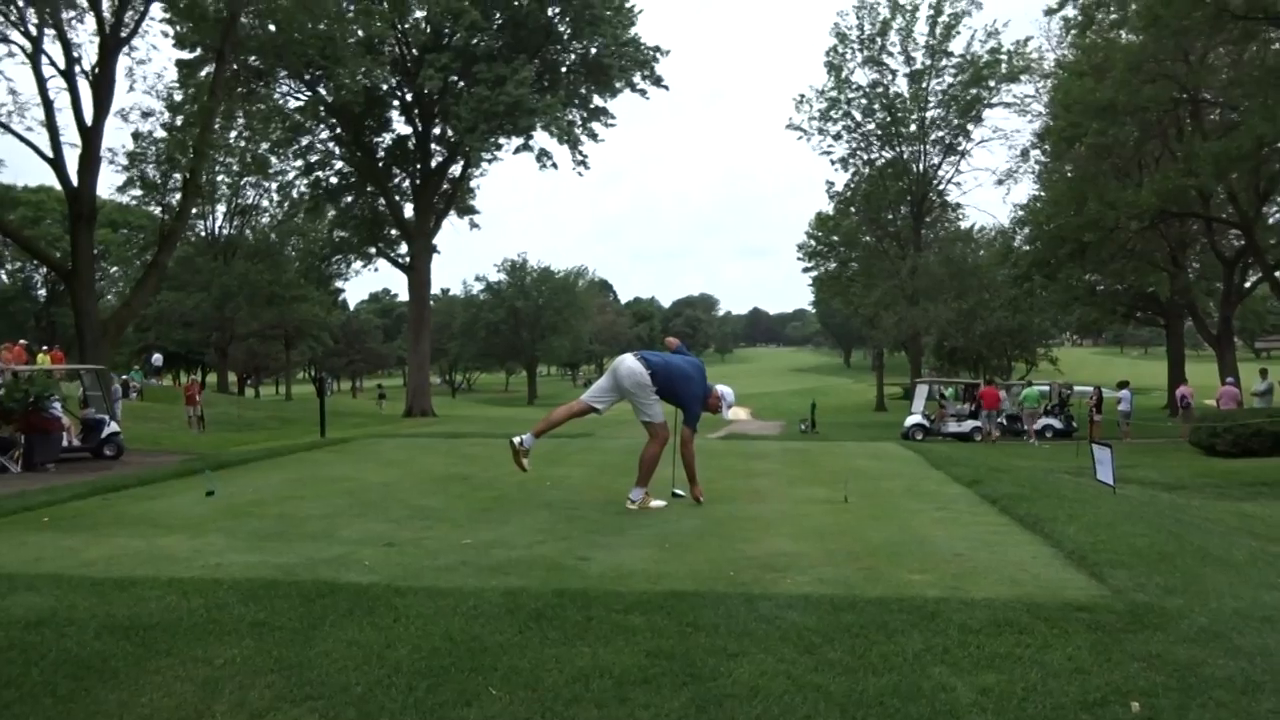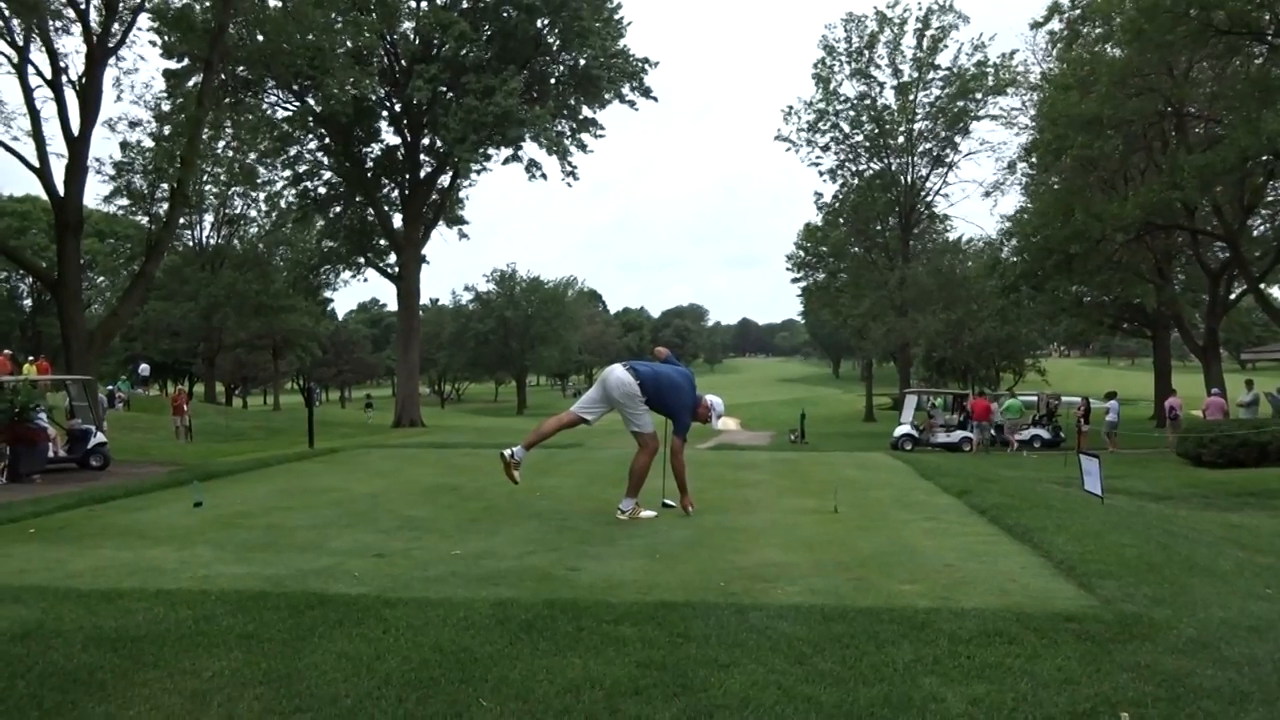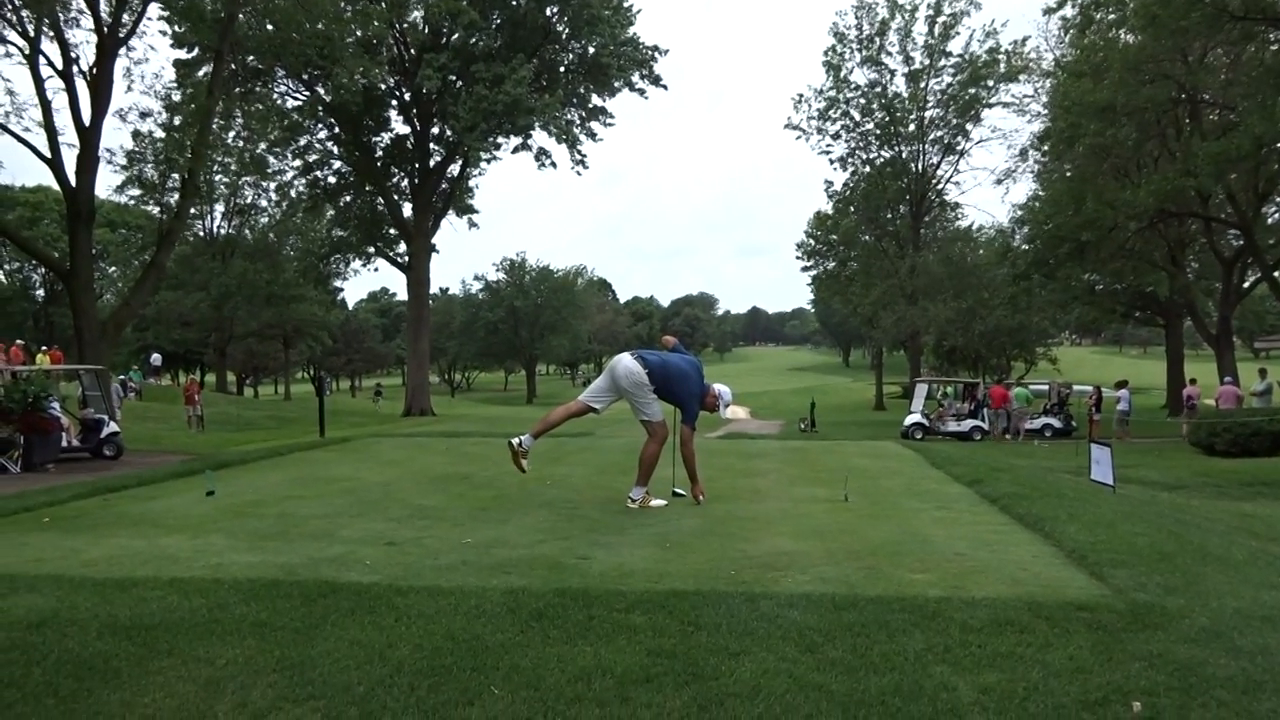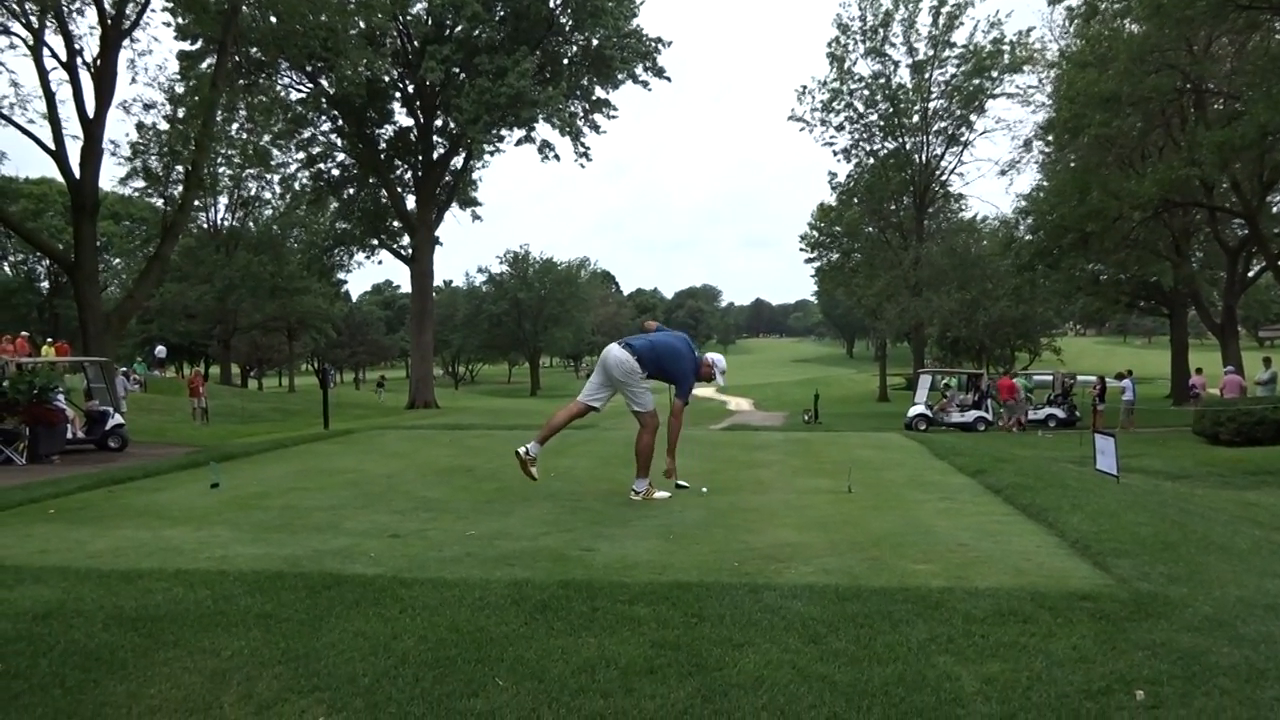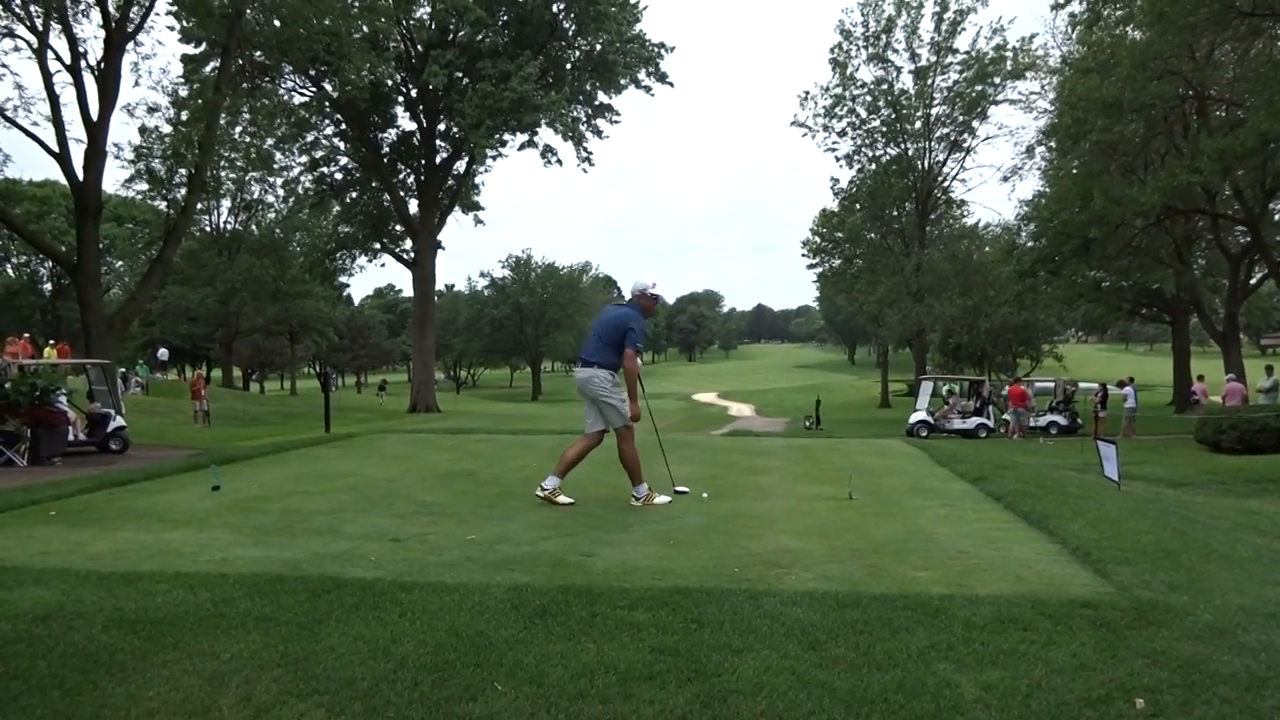
dt=0.5s
person 1, frame 1
left shoulder: (697, 367)
right shoulder: (695, 398)
left elbow: (669, 341)
right elbow: (686, 446)
right wrist: (694, 485)
left hip: (625, 363)
right hip: (638, 375)
left knee: (579, 407)
right knee: (660, 436)
left ankle: (526, 441)
right ankle: (637, 496)
person 1, frame 2
left shoulder: (687, 377)
right shoulder: (685, 408)
left elbow: (659, 350)
right elbow: (676, 456)
right wrist: (684, 495)
left hip: (614, 373)
right hip: (627, 385)
left knee: (570, 418)
right knee: (649, 446)
left ankle: (517, 453)
right ankle: (628, 507)
person 1, frame 3
left shoulder: (695, 366)
right shoulder: (693, 396)
left elbow: (667, 339)
right elbow: (686, 445)
right wrist: (695, 484)
left hip: (622, 362)
right hip: (635, 374)
left knee: (578, 407)
right knee: (659, 435)
left ankle: (524, 442)
right ankle: (638, 495)
person 1, frame 4
left shoulder: (685, 343)
right shoulder: (687, 370)
left elbow: (649, 324)
right elbow: (675, 417)
right wrist: (670, 457)
left hip: (612, 352)
right hip: (627, 363)
left knee: (579, 407)
right knee: (650, 424)
left ankle: (531, 450)
right ankle: (641, 487)
person 1, frame 5
left shoulder: (614, 309)
right shoulder: (636, 321)
right elbow: (629, 362)
left wrist: (628, 361)
right wrist: (634, 401)
left hip: (583, 372)
right hip: (601, 377)
left knee: (593, 437)
right knee: (625, 433)
left ankle: (549, 486)
right ankle: (641, 494)
